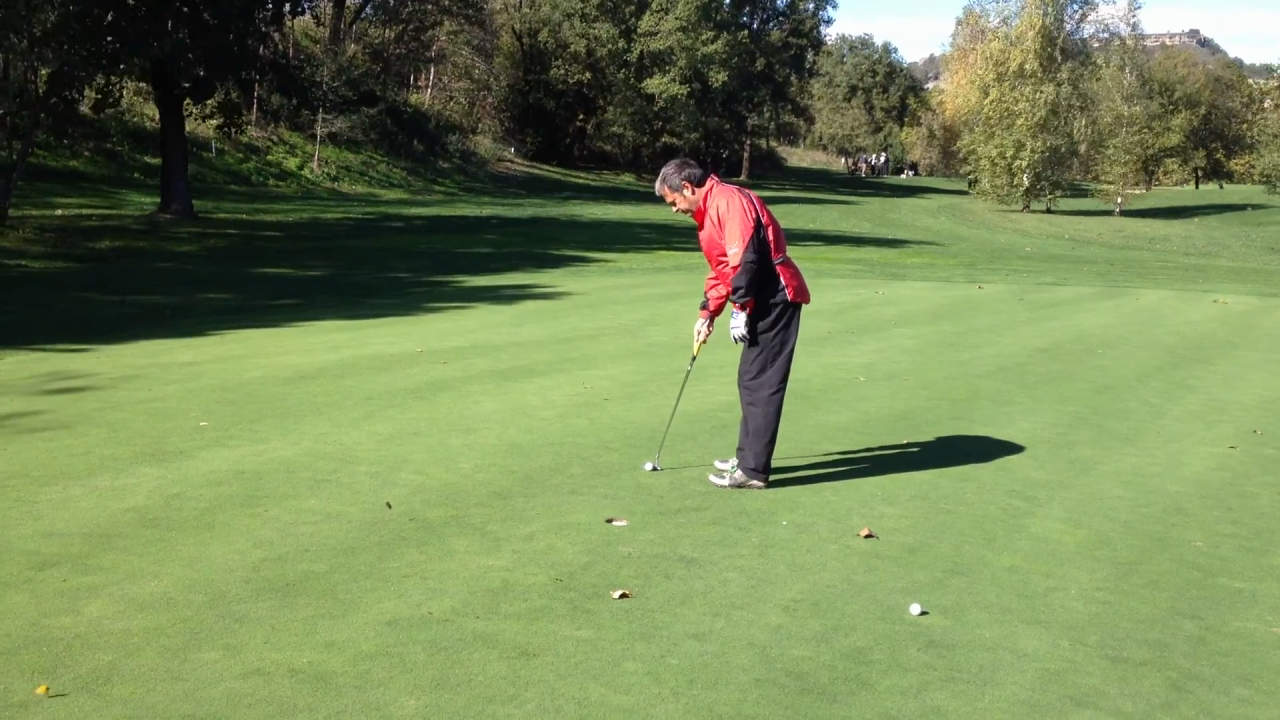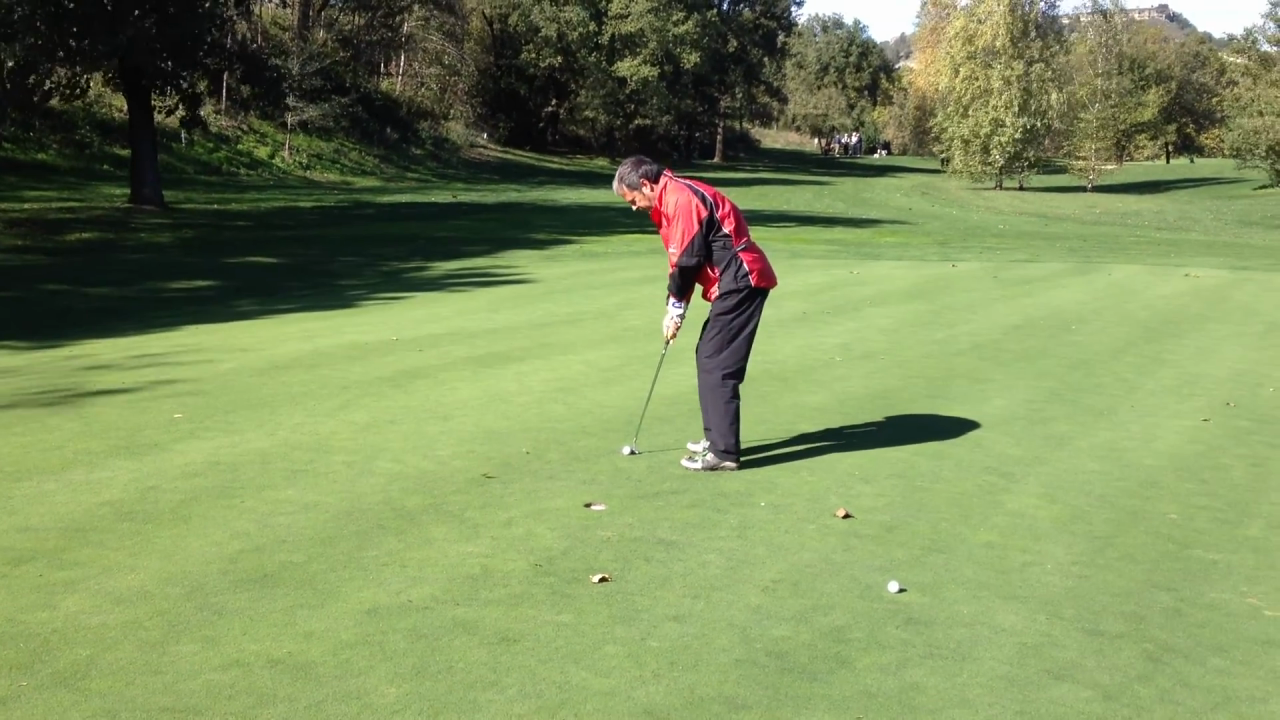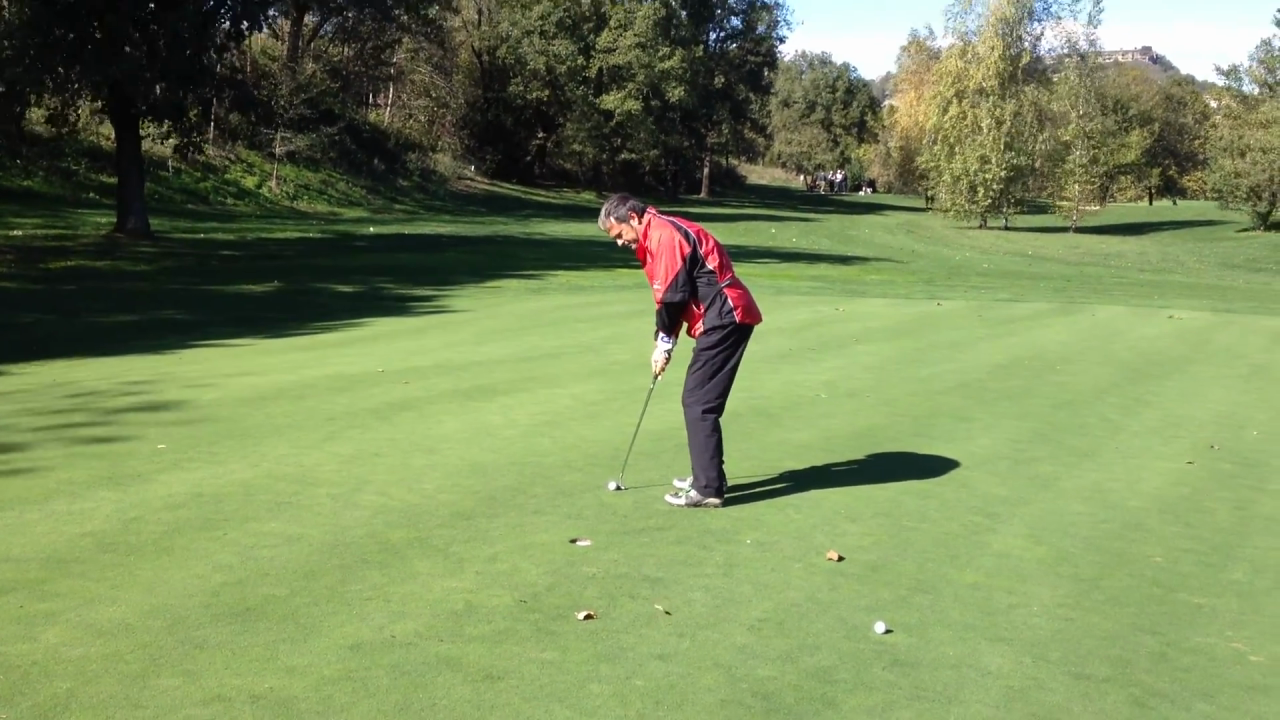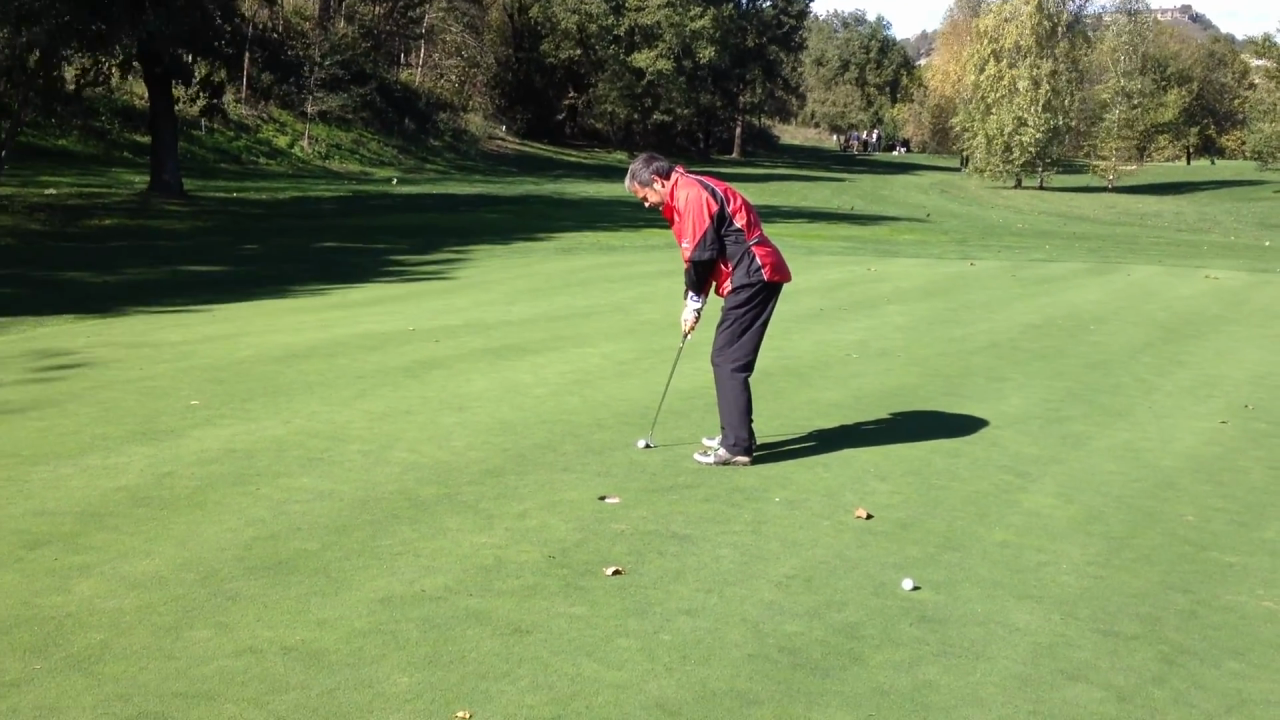
dt=1s
person 1, frame 1
left shoulder: (728, 200)
right shoulder: (707, 211)
left elbow: (745, 259)
right elbow: (721, 268)
left wrist: (739, 309)
right wrist: (707, 313)
left hip: (775, 297)
right hip: (766, 300)
left knee: (761, 382)
right knee: (750, 379)
left ankle: (754, 469)
right ankle: (749, 456)
person 1, frame 2
left shoulder: (680, 198)
right shoulder: (671, 198)
left elbow: (688, 258)
right elbow: (681, 258)
left wrist: (676, 304)
right wrist: (674, 306)
left hip: (740, 280)
right hip: (737, 281)
left knee: (717, 364)
right knee: (709, 356)
left ankle: (724, 451)
right ankle: (718, 436)
person 1, frame 3
left shoulder: (663, 234)
right shoulder: (657, 235)
left elbow: (673, 295)
right elbow: (670, 294)
left wrist: (664, 342)
right wrist: (664, 341)
left hip: (725, 318)
right hip: (725, 317)
left knee: (698, 401)
right knee: (699, 398)
left ankle: (708, 488)
right ankle: (707, 476)
person 1, frame 4
left shoulder: (690, 193)
right shoulder: (685, 193)
left elbow: (701, 254)
right elbow: (700, 253)
left wrist: (693, 301)
right wrist: (693, 301)
left hip: (753, 276)
right hip: (754, 275)
left knee: (727, 360)
right knee: (729, 358)
left ankle: (737, 446)
right ankle: (737, 434)
